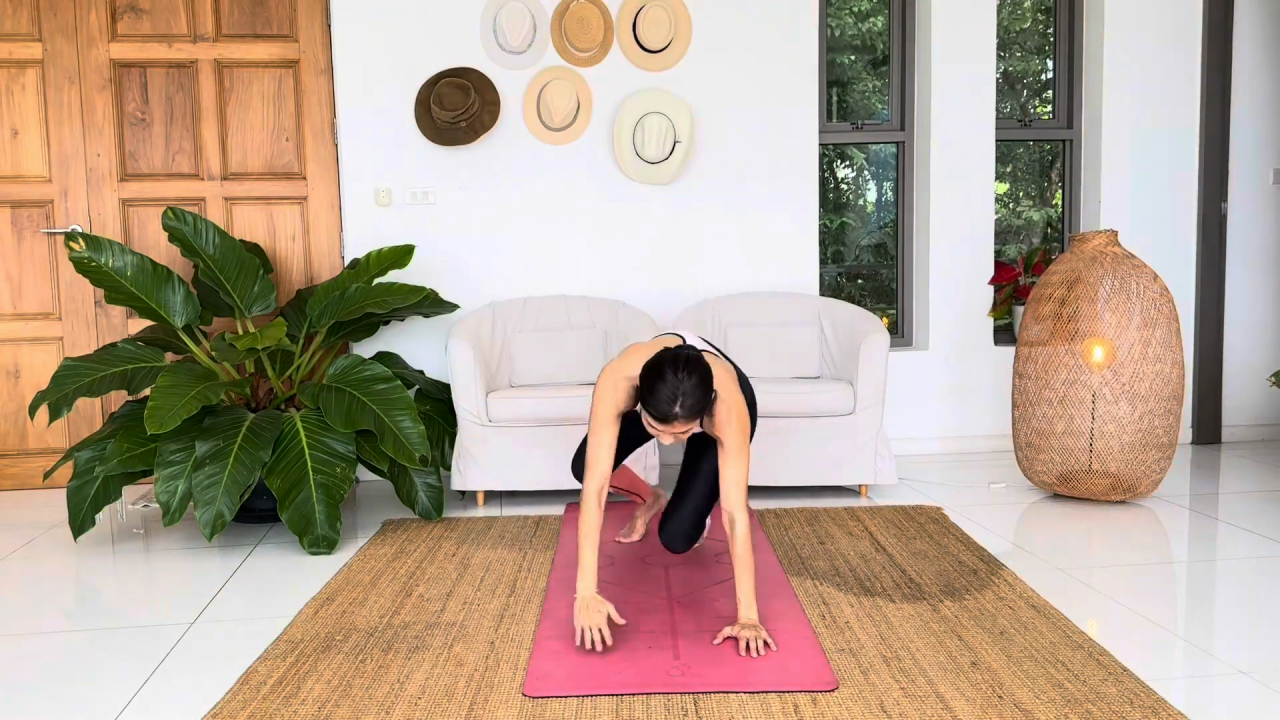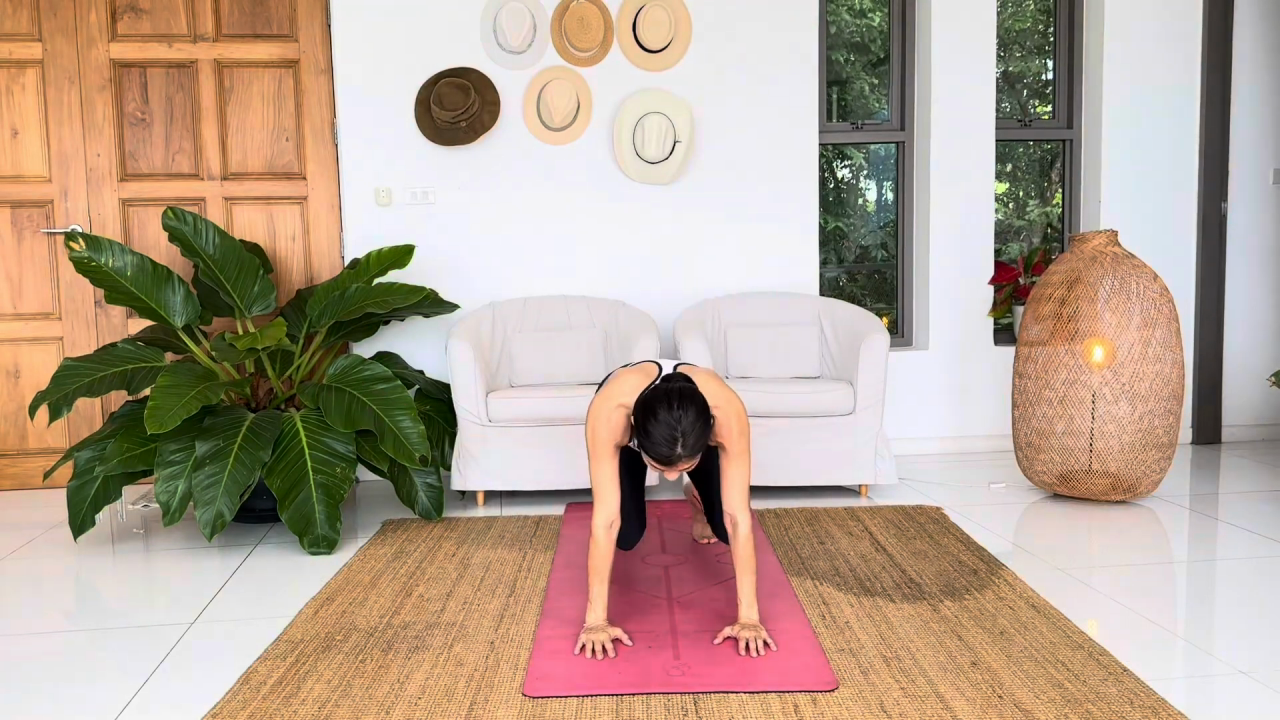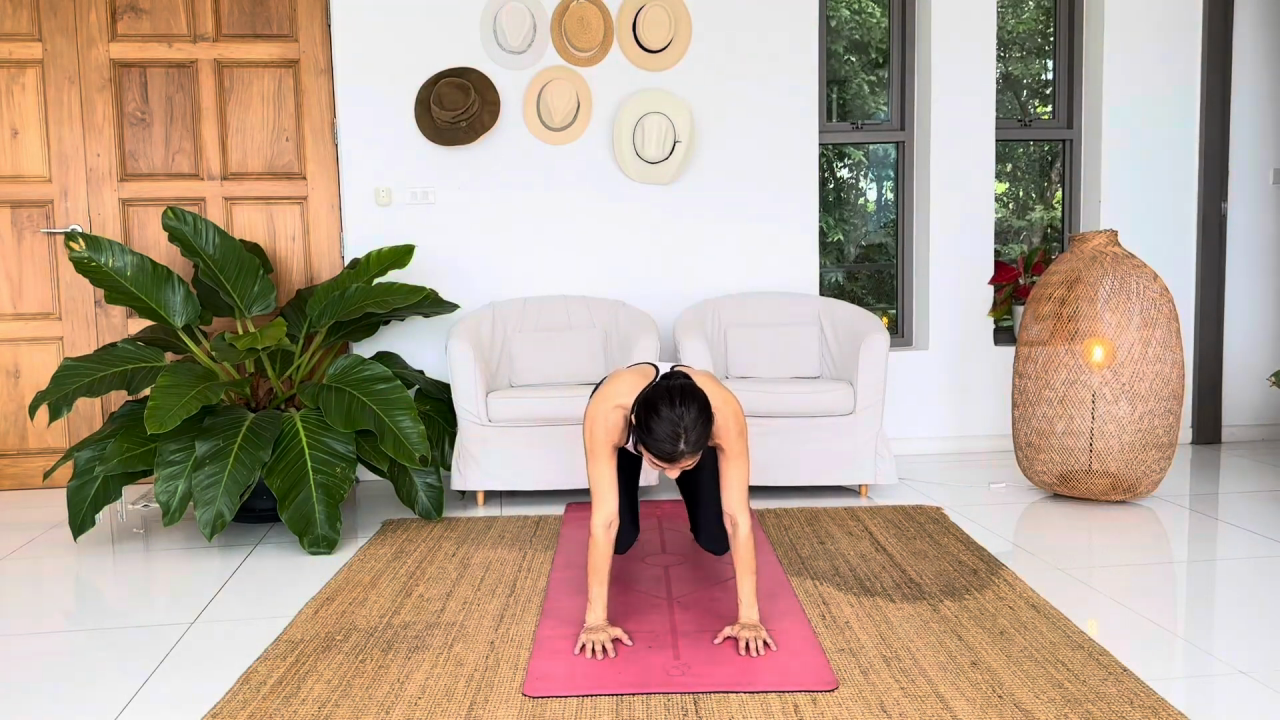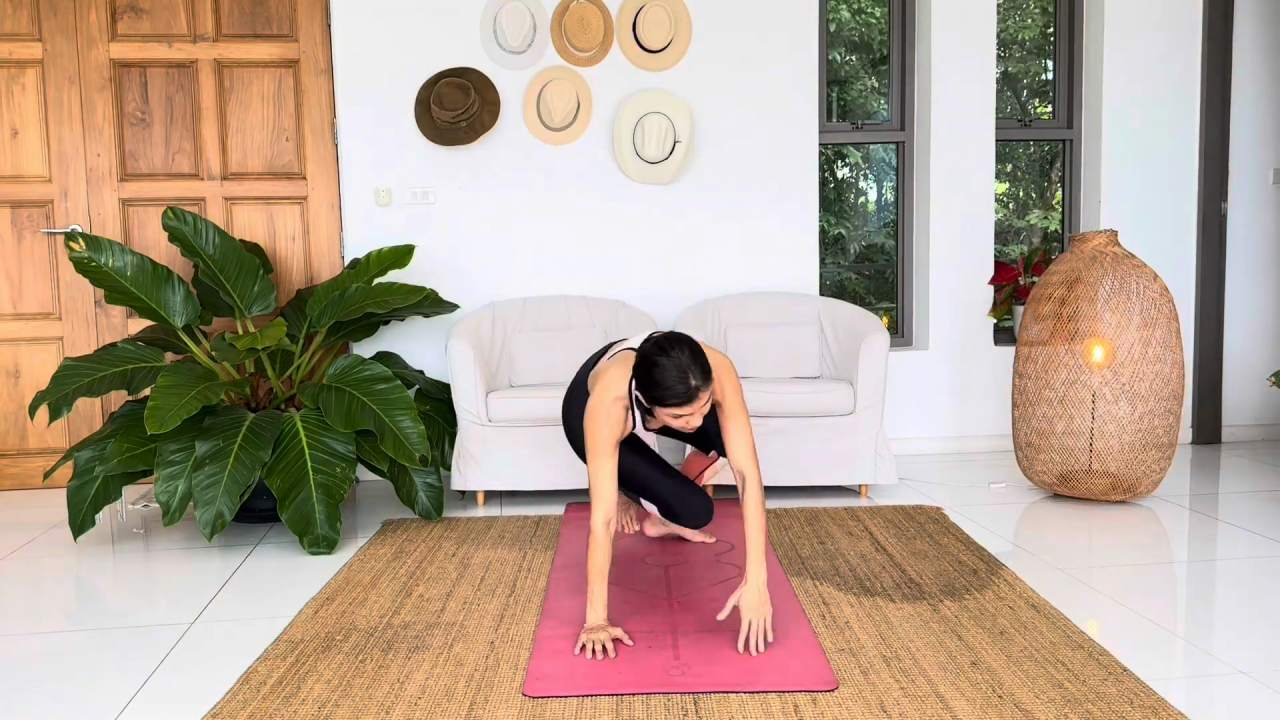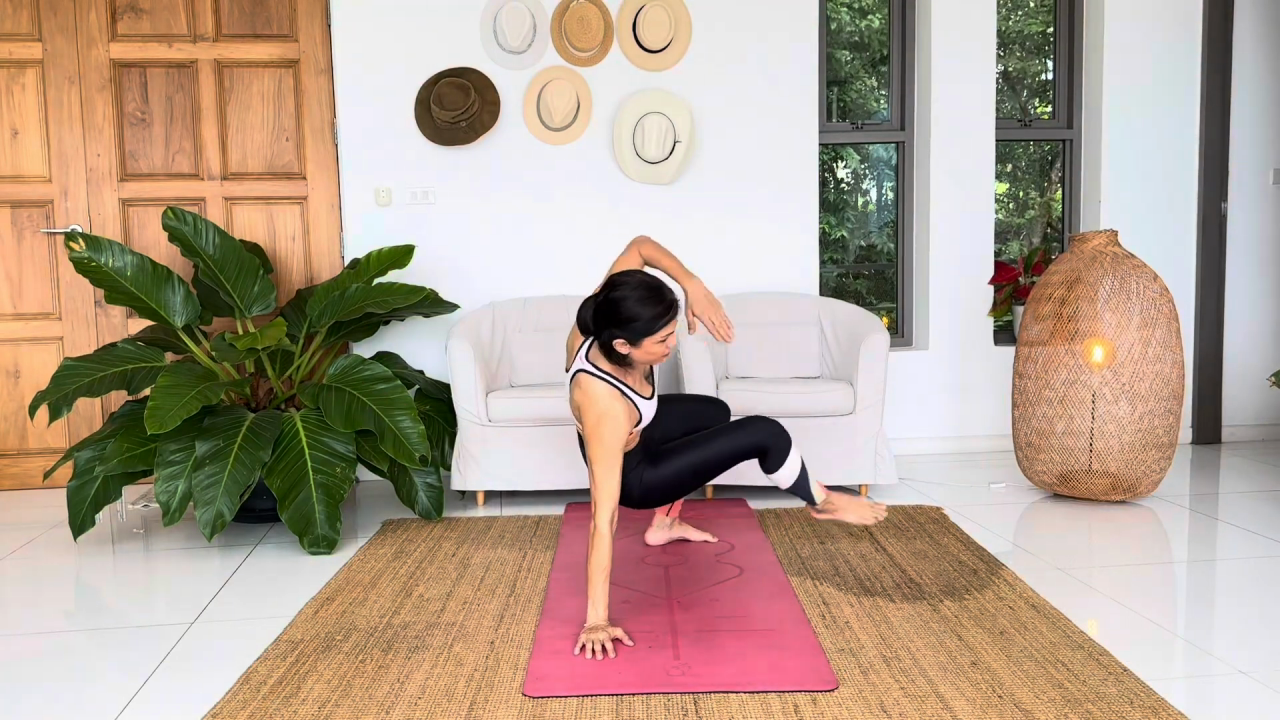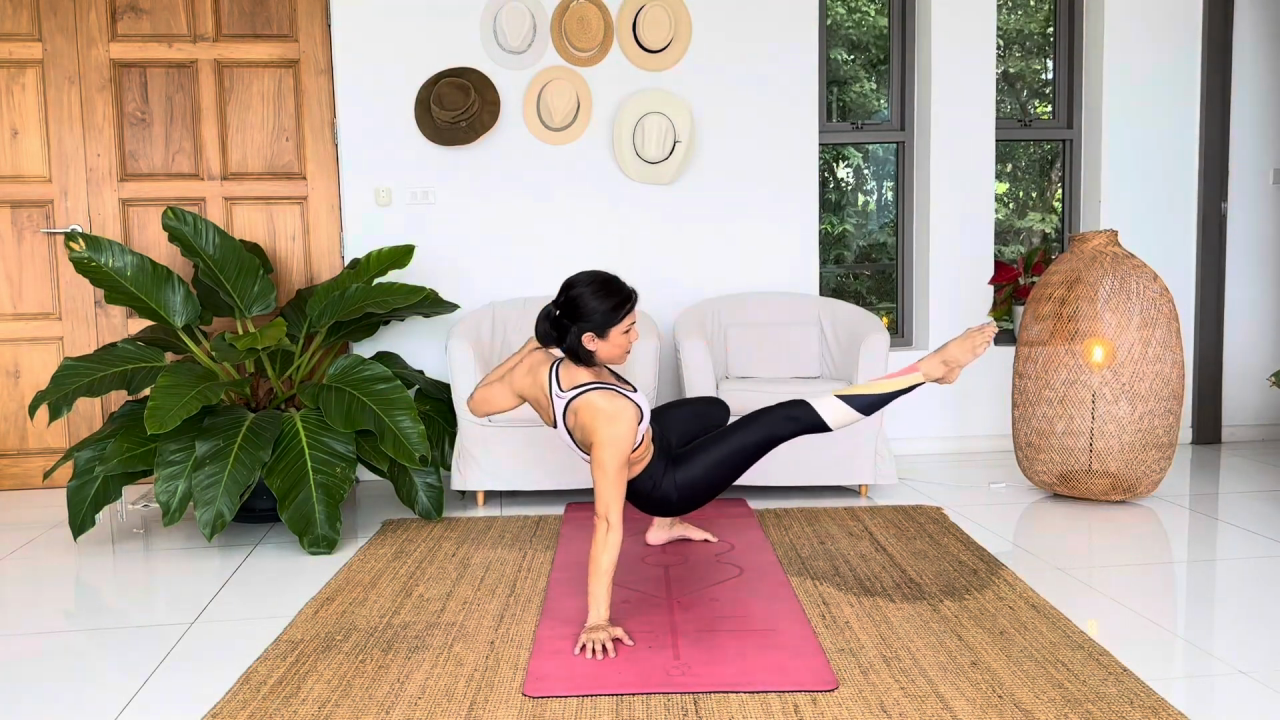
dt=0.4s
person 1, frame 1
left shoulder: (728, 402)
right shoulder: (621, 377)
left elbow: (735, 514)
right elbow: (594, 487)
left wrist: (748, 616)
right wrist: (586, 594)
left knee: (679, 539)
right knee: (584, 468)
left ankle: (685, 517)
right ankle: (649, 499)
person 1, frame 2
left shoulder: (726, 410)
right shoulder: (611, 409)
left elbow: (738, 518)
right elbow: (605, 520)
left wrist: (748, 616)
right wrist: (596, 619)
left knee: (726, 530)
right knee: (627, 535)
left ankle: (698, 500)
person 1, frame 3
left shoulder: (724, 412)
right shoulder: (609, 410)
left elbow: (738, 518)
right elbow: (603, 520)
left wrist: (749, 616)
right wrist: (596, 619)
right hip: (625, 430)
left knee: (715, 543)
right knee: (620, 540)
person 1, frame 4
left shoulder: (714, 371)
right shoulder: (608, 404)
left elbow: (748, 474)
right elbow: (602, 519)
left wrist: (756, 583)
right wrist: (596, 619)
right hip: (584, 407)
right knee: (697, 510)
left ankle: (661, 517)
right ankle: (625, 489)
person 1, frame 5
left shoulder: (603, 318)
right shoulder: (604, 407)
left elbow: (640, 245)
right elbow: (604, 519)
left wrist: (693, 287)
right wrist: (596, 619)
left hip: (644, 437)
right hip: (629, 473)
left knee: (715, 413)
right knee: (769, 436)
left ankle: (664, 525)
right ankle: (821, 500)
person 1, frame 6
left shoulder: (540, 364)
right shoulder: (607, 412)
left elbow: (478, 402)
right elbow: (607, 523)
right wrist: (598, 620)
left hip: (642, 447)
right hip: (659, 481)
left knee: (713, 411)
right knee: (789, 417)
left ankle: (665, 526)
right ankle: (924, 371)
